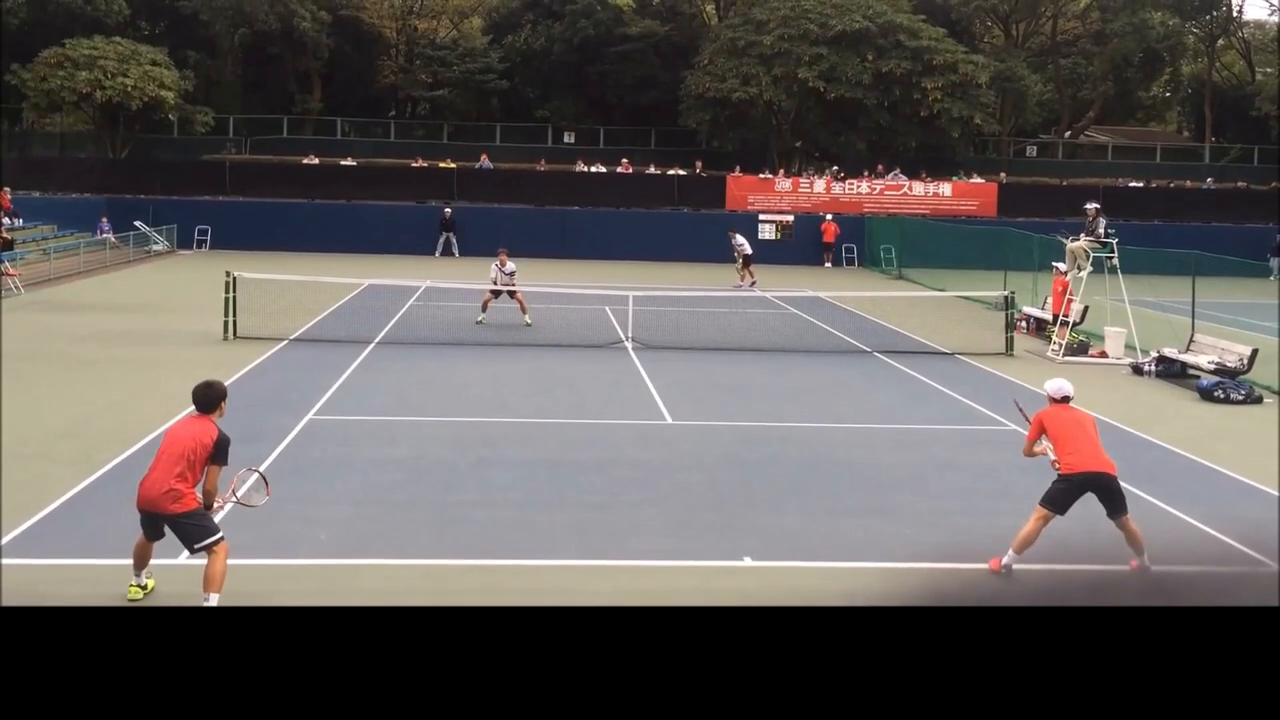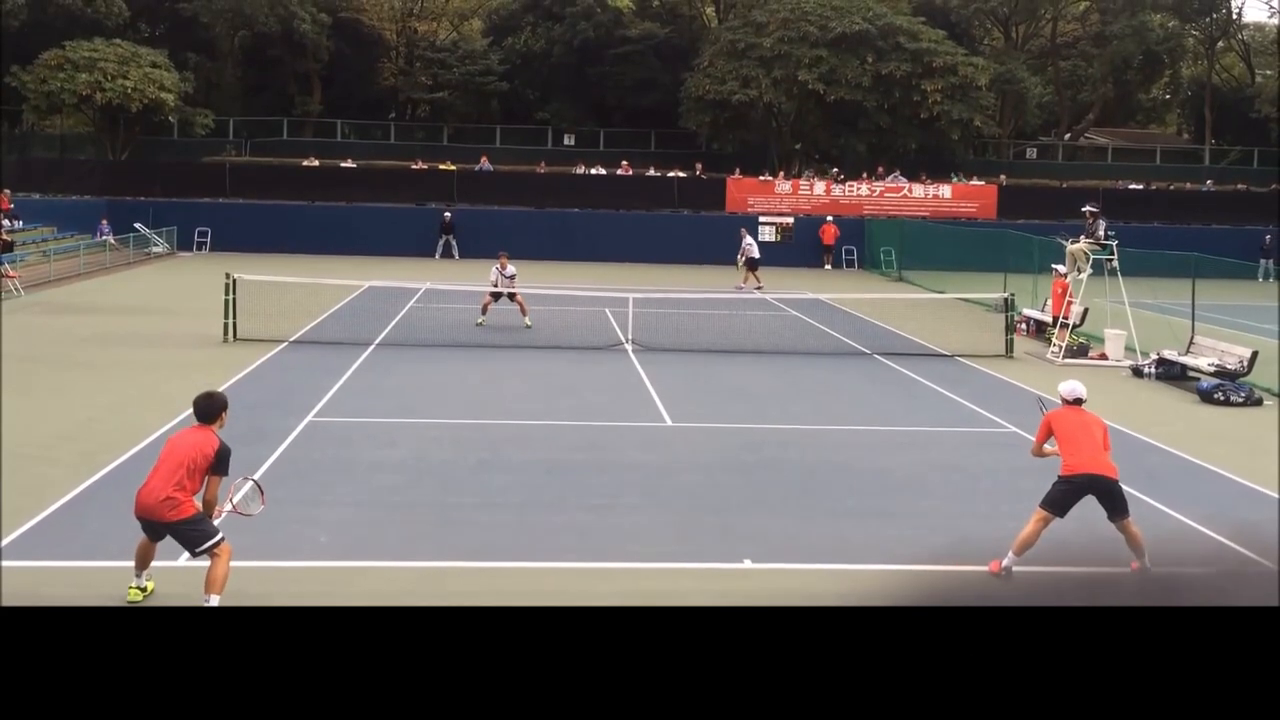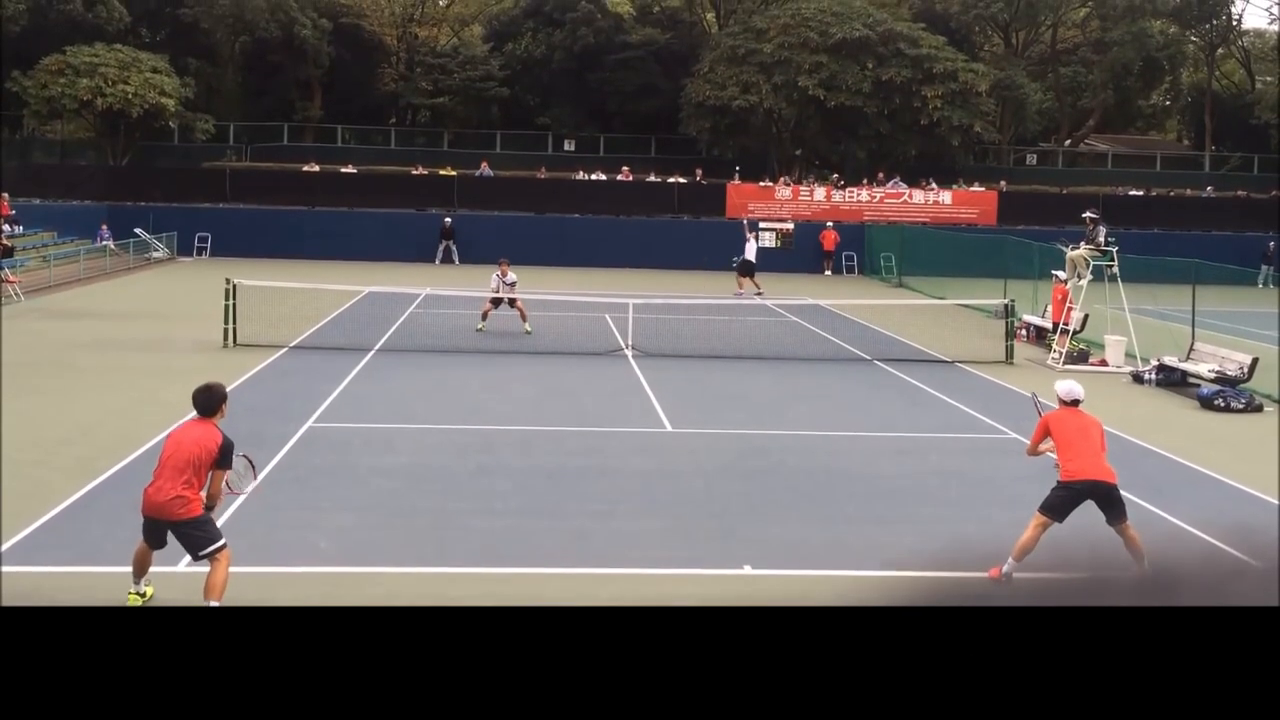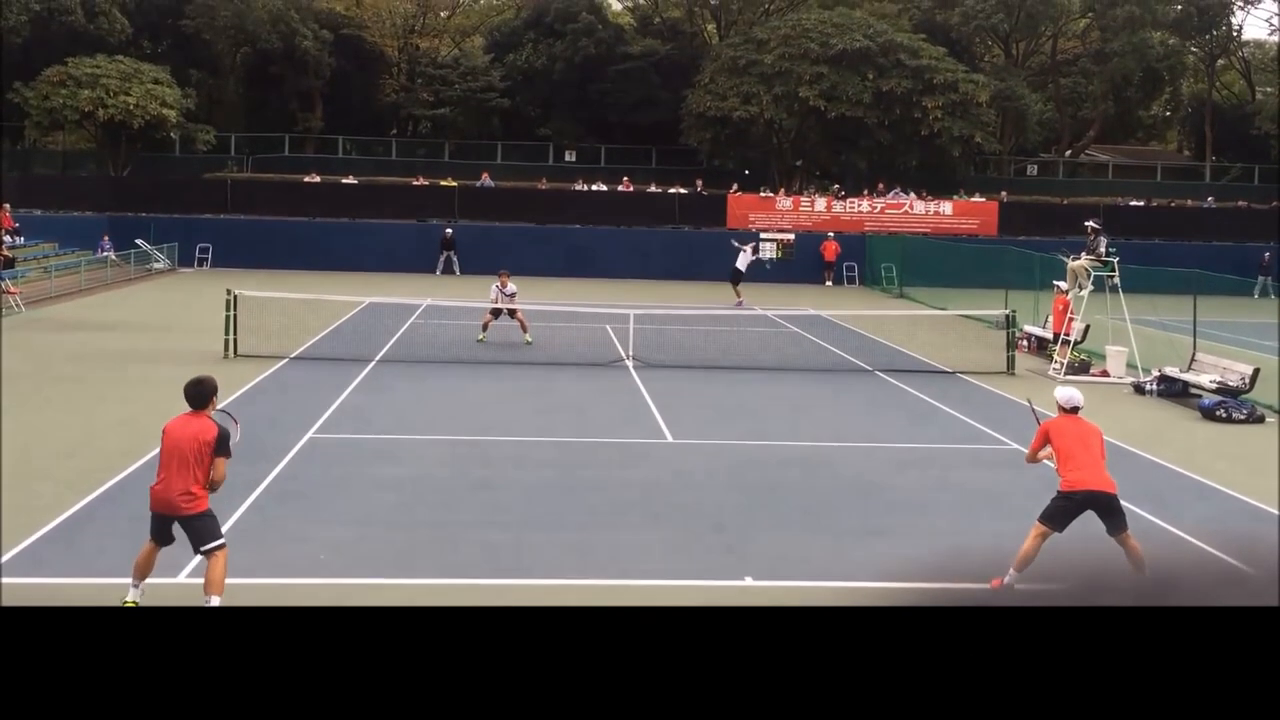
dt=0.7s
person 1, frame 1
left shoulder: (179, 425)
right shoulder: (219, 438)
right elbow: (210, 487)
left wrist: (195, 499)
right wrist: (209, 507)
left hip: (146, 494)
right hip: (176, 501)
left knee: (148, 537)
right knee: (219, 550)
left ankle: (138, 583)
right ankle: (210, 603)
person 1, frame 2
left shoulder: (178, 435)
right shoulder: (220, 448)
right elbow: (210, 497)
left wrist: (196, 507)
right wrist: (208, 516)
left hip: (143, 503)
right hip: (172, 509)
left knee: (152, 537)
right knee: (222, 552)
left ankle: (138, 585)
right ankle: (210, 603)
person 1, frame 3
left shoulder: (177, 431)
right shoulder: (223, 442)
right elbow: (214, 492)
right wrist: (209, 507)
left hip: (152, 501)
right hip: (183, 508)
left knee: (148, 545)
right knee: (221, 558)
left ankle: (137, 591)
right ankle: (211, 604)
person 1, frame 4
left shoulder: (170, 425)
right shoulder: (219, 432)
right elbow: (218, 478)
right wrist: (209, 488)
left hip: (160, 498)
right hip: (191, 503)
left knee: (153, 544)
right knee: (218, 555)
left ankle: (132, 598)
right ankle: (212, 605)
person 2, frame 1
left shoulder: (1043, 415)
right shoulder: (1087, 417)
left elbow: (1027, 451)
left wrist: (1042, 450)
left hip: (1074, 472)
right hip: (1105, 472)
left knee: (1039, 518)
right knee: (1124, 522)
left ankle: (1005, 563)
right ankle: (1143, 562)
person 2, frame 2
left shoulder: (1053, 416)
right shoulder: (1099, 422)
left elbow: (1036, 451)
left hip: (1075, 474)
right hip: (1107, 475)
left knee: (1039, 519)
right knee: (1125, 524)
left ankle: (1006, 565)
right ankle: (1143, 564)
person 2, frame 3
left shoulder: (1050, 418)
right shoulder: (1095, 422)
left elbow: (1031, 451)
left hip: (1074, 480)
right hip: (1105, 480)
left knee: (1038, 525)
right knee: (1124, 528)
left ankle: (1005, 571)
right ankle: (1144, 570)
person 2, frame 4
left shoulder: (1049, 425)
right shoulder: (1095, 430)
left elbow: (1030, 458)
left wrist: (1047, 454)
left hip: (1074, 490)
right hip: (1106, 489)
left knee: (1038, 534)
right knee: (1125, 539)
left ankle: (1008, 582)
